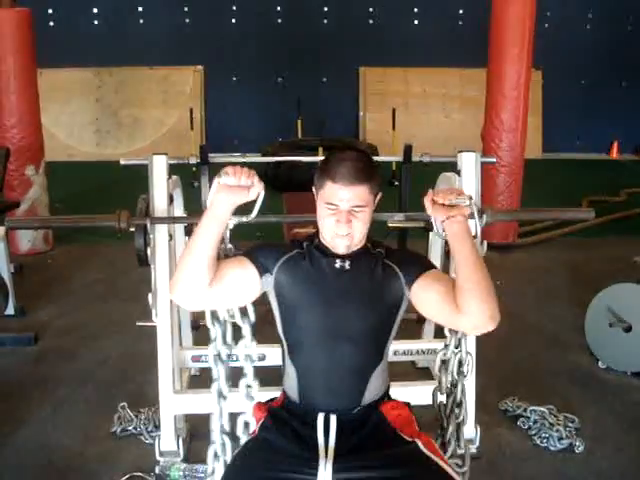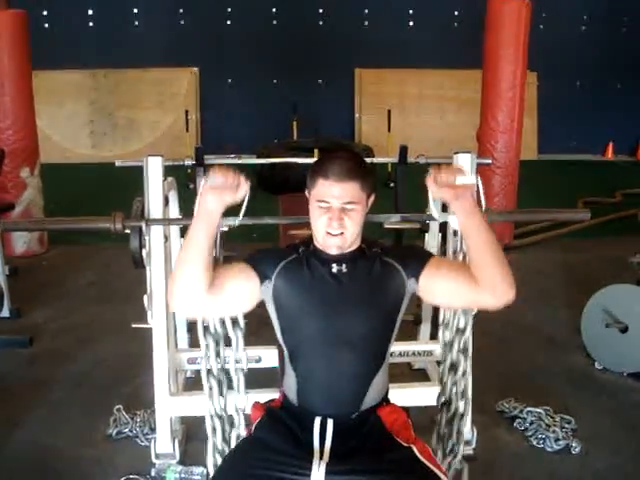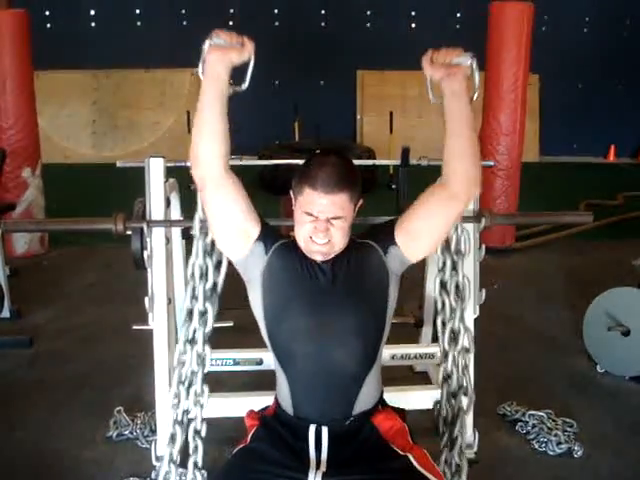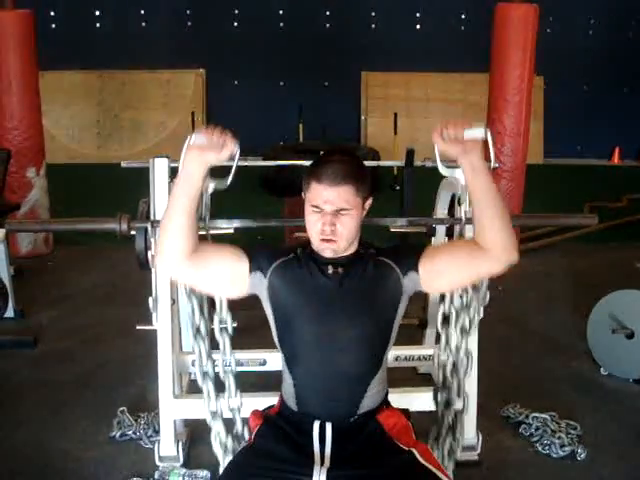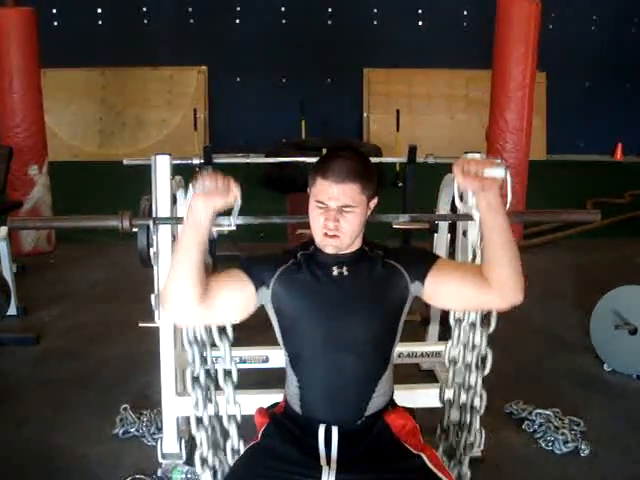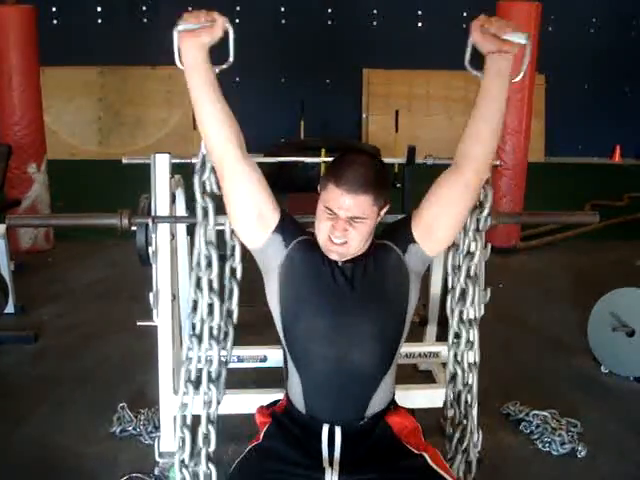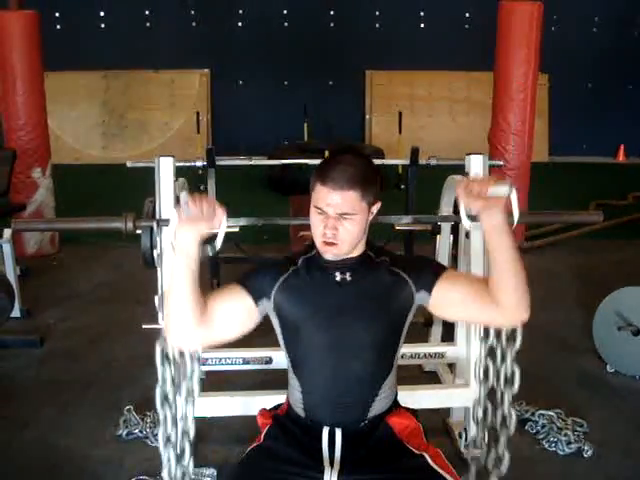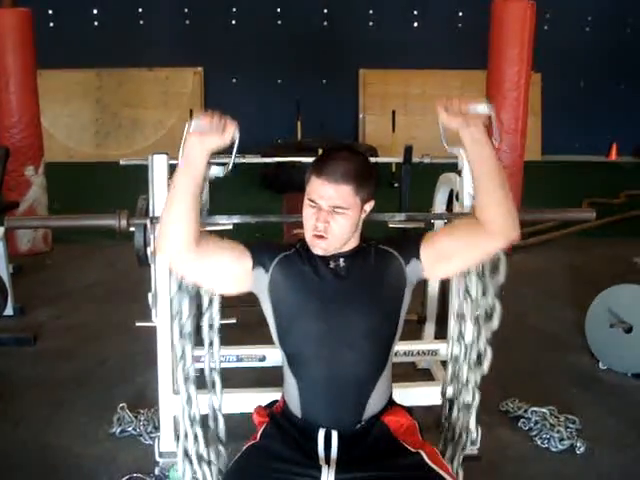
dt=0.5s
person 1, frame 1
left shoulder: (400, 267)
right shoulder: (279, 262)
left elbow: (480, 319)
right elbow: (188, 294)
left wrist: (456, 226)
right wrist: (220, 208)
left hip: (373, 428)
right hip: (291, 428)
person 1, frame 2
left shoulder: (399, 267)
right shoulder: (275, 267)
left elbow: (497, 292)
right elbow: (188, 301)
left wrist: (464, 206)
right wrist: (210, 208)
left hip: (371, 431)
right hip: (288, 430)
person 1, frame 3
left shoulder: (383, 255)
right shoulder: (264, 258)
left elbow: (457, 186)
right elbow: (213, 174)
left wrist: (455, 85)
right wrist: (216, 68)
left hip: (368, 439)
right hip: (282, 440)
person 1, frame 4
left shoulder: (396, 270)
right shoulder: (274, 269)
left elbow: (497, 254)
right elbow: (175, 259)
left wrist: (472, 161)
right wrist: (195, 164)
left hip: (372, 439)
right hip: (287, 436)
person 1, frame 5
left shoulder: (401, 271)
right shoulder: (275, 274)
left elbow: (505, 291)
right elbow: (184, 307)
left wrist: (489, 201)
right wrist: (200, 210)
left hip: (377, 437)
right hip: (293, 436)
person 1, frame 6
left shoulder: (402, 256)
right shoulder: (283, 250)
left elbow: (469, 169)
right elbow: (232, 160)
left wrist: (498, 60)
right wrist: (197, 52)
left hip: (380, 438)
right hip: (292, 439)
person 1, frame 7
left shoulder: (407, 275)
right shoulder: (277, 278)
left elbow: (511, 312)
right elbow: (187, 334)
left wrist: (495, 223)
right wrist: (187, 241)
left hip: (381, 438)
right hip: (296, 438)
person 1, frame 8
left shoulder: (398, 262)
right shoulder: (271, 265)
left elbow: (498, 230)
right elbow: (178, 252)
left wrist: (474, 133)
right wrist: (195, 151)
left hip: (378, 438)
right hip: (290, 439)
